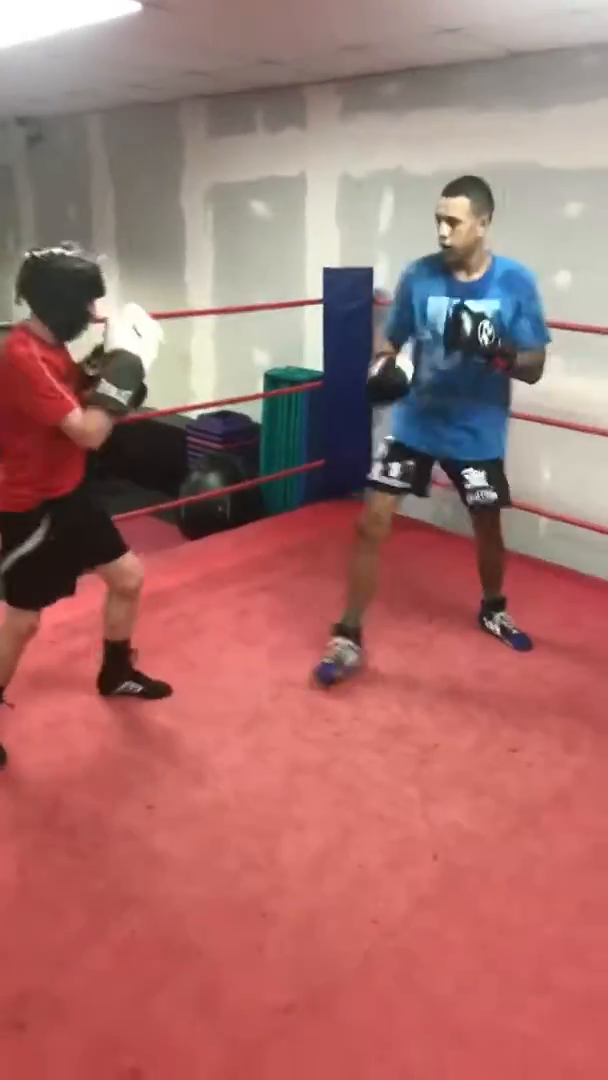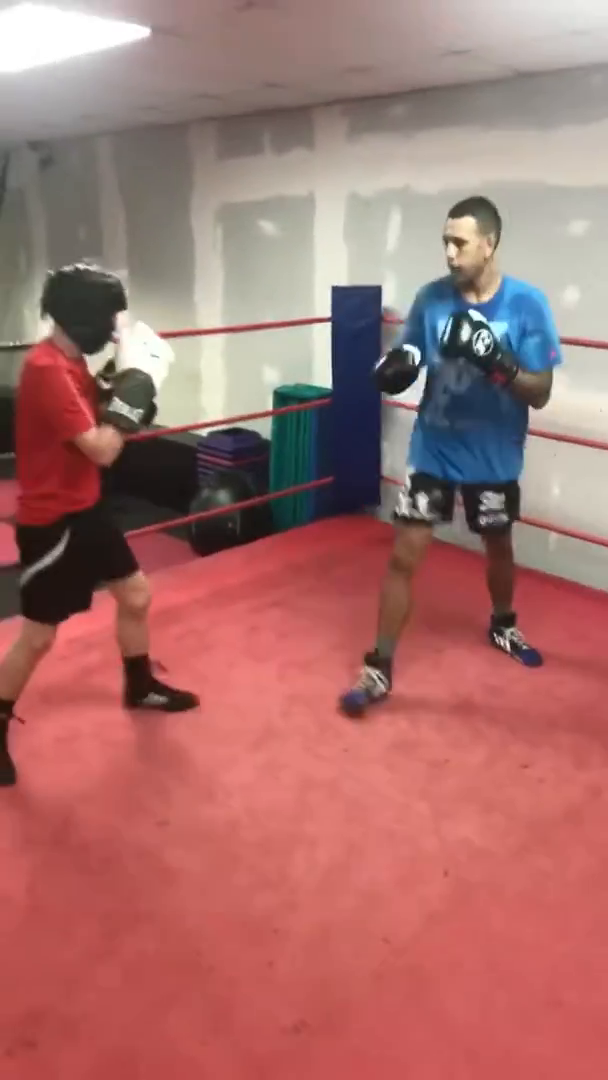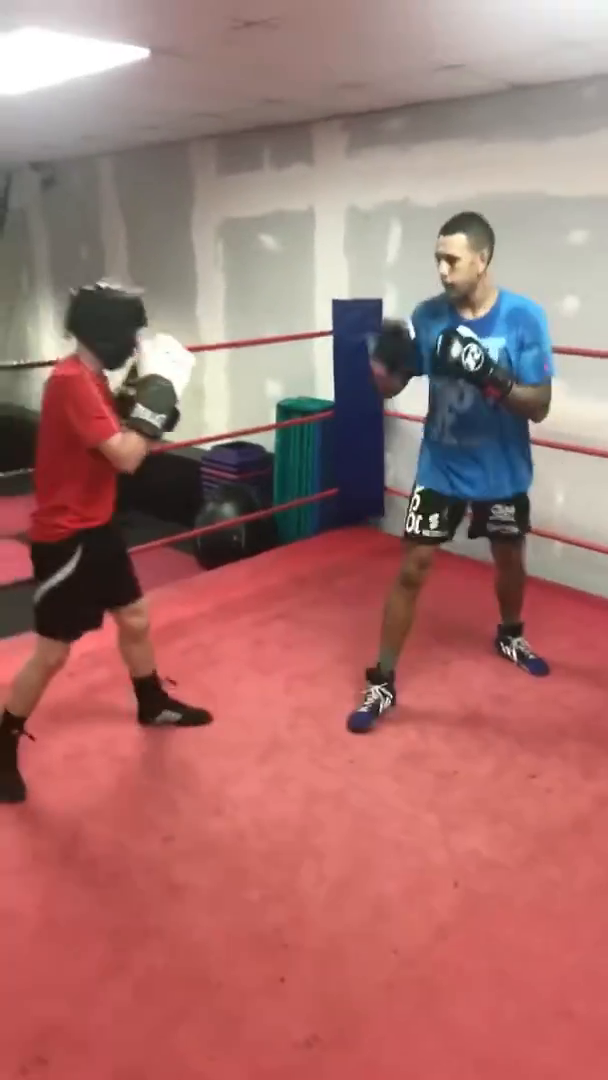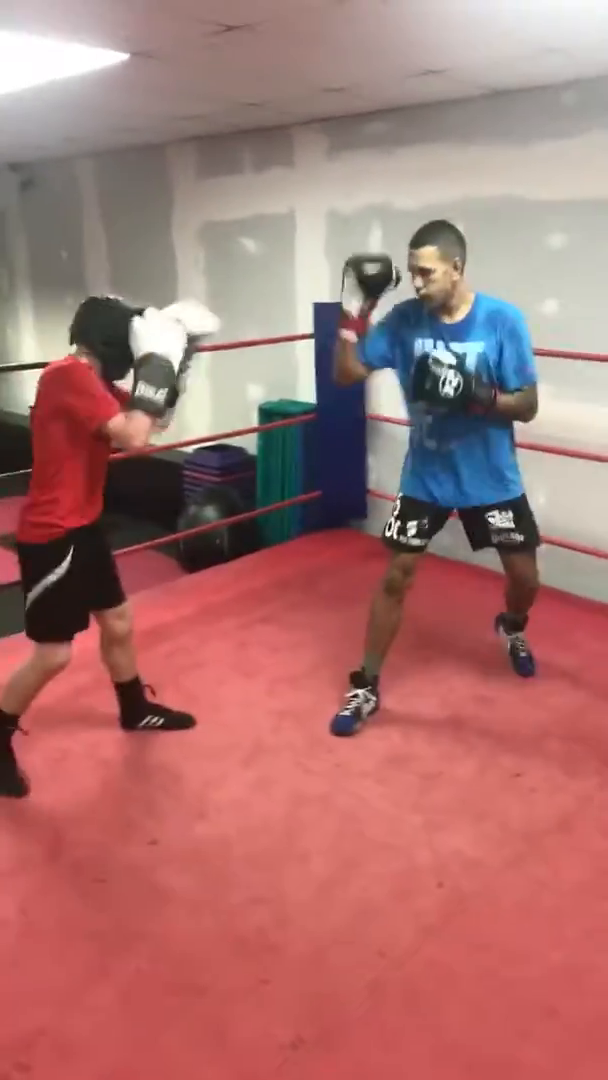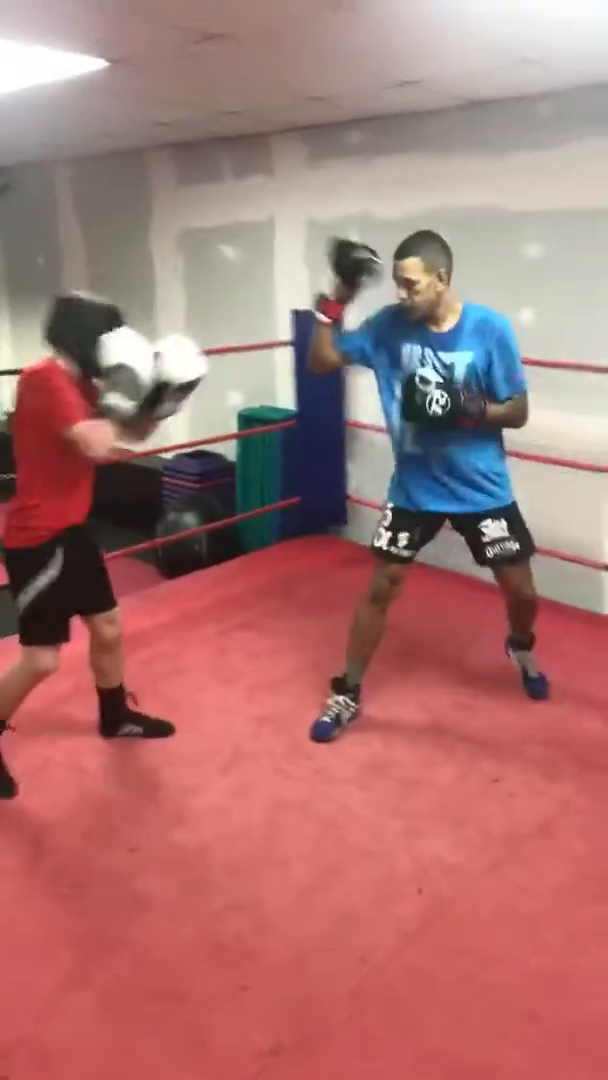
dt=0.1s
person 1, frame 1
left shoulder: (516, 282)
right shoulder: (418, 276)
left elbow: (533, 368)
right elbow: (390, 341)
left wrist: (494, 348)
right wrist: (383, 367)
left hip: (478, 433)
right hip: (414, 426)
left knee: (487, 529)
right knee: (371, 524)
left ankle: (493, 609)
right ankle: (347, 638)
person 1, frame 2
left shoulder: (527, 303)
right shoulder: (430, 299)
left elbow: (540, 392)
right elbow: (406, 362)
left wrist: (495, 362)
right wrist: (392, 368)
left hip: (495, 457)
right hip: (432, 451)
left knee: (499, 551)
right knee: (404, 556)
left ankle: (502, 625)
right ankle: (379, 667)
person 1, frame 3
left shoulder: (524, 317)
right shoulder: (427, 316)
left elbow: (538, 405)
left wrist: (489, 376)
right wrist: (385, 364)
left hip: (502, 471)
right hip: (440, 469)
left knee: (509, 562)
right knee: (411, 573)
left ankle: (509, 634)
right ankle: (382, 683)
person 1, frame 4
left shoulder: (503, 320)
right shoulder: (404, 319)
left elbow: (527, 406)
right elbow: (346, 372)
left wrist: (470, 395)
right wrist: (357, 309)
left hip: (492, 479)
right hip: (426, 478)
left knee: (524, 576)
right knee: (395, 579)
left ankle: (511, 626)
right ankle: (365, 688)
person 1, frame 5
left shoulder: (491, 329)
right shoulder: (391, 324)
left elbow: (517, 413)
right elbow: (322, 360)
left wrist: (461, 408)
right wrist: (337, 297)
left hip: (482, 488)
right hip: (414, 487)
left knee: (521, 591)
right knee: (382, 588)
left ankle: (521, 648)
right ankle: (346, 693)
person 2, frame 1
left shoulder: (48, 343)
left elbow: (74, 397)
right elbow: (88, 434)
left wrist: (104, 364)
right wrist: (126, 365)
left hip: (69, 492)
left knee: (129, 577)
left ankle: (116, 672)
person 2, frame 2
left shoulder: (67, 361)
right shoulder: (48, 370)
left elbow: (96, 418)
right elbow: (103, 449)
left wrist: (119, 383)
right wrist: (137, 384)
left hip: (86, 509)
right hip: (52, 522)
left knee: (135, 595)
left ankle: (139, 686)
person 2, frame 3
left shoulder: (87, 376)
right shoulder: (72, 382)
left elbow: (113, 434)
right elbow: (125, 456)
left wrist: (148, 391)
right wrist: (159, 388)
left hip: (96, 527)
right hip: (64, 538)
left knee: (136, 619)
right knee: (52, 653)
left ankle: (152, 703)
person 2, frame 4
left shoulder: (88, 378)
right shoulder: (69, 376)
left elbow: (146, 421)
right elbow: (135, 435)
left wrist: (176, 354)
right wrist: (156, 364)
left hip: (81, 528)
right hip: (51, 537)
left knee: (118, 624)
right knee: (51, 654)
left ankle: (134, 709)
person 2, frame 5
left shoulder: (73, 382)
right shoulder: (44, 381)
left elbow: (130, 433)
right elbow: (97, 445)
left wrist: (171, 387)
right wrist: (123, 380)
left hip: (71, 530)
right hip: (41, 540)
left knee: (108, 631)
right knee: (41, 659)
left ankle: (116, 715)
